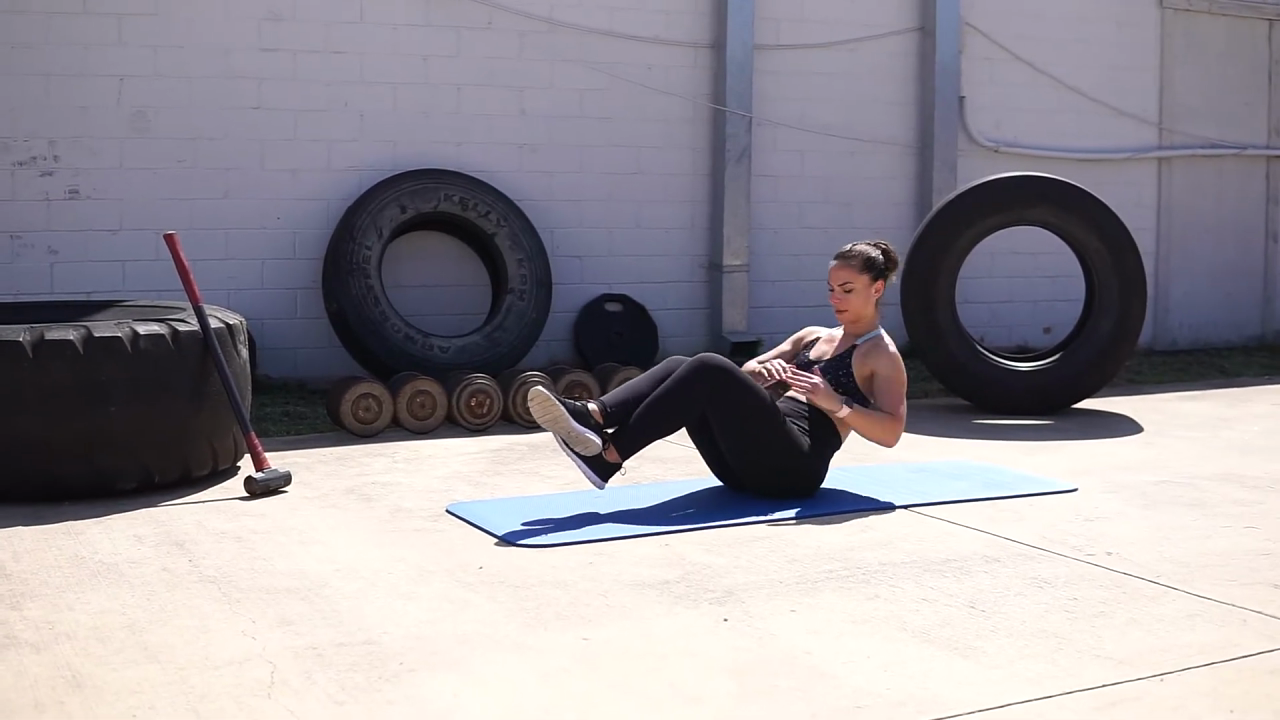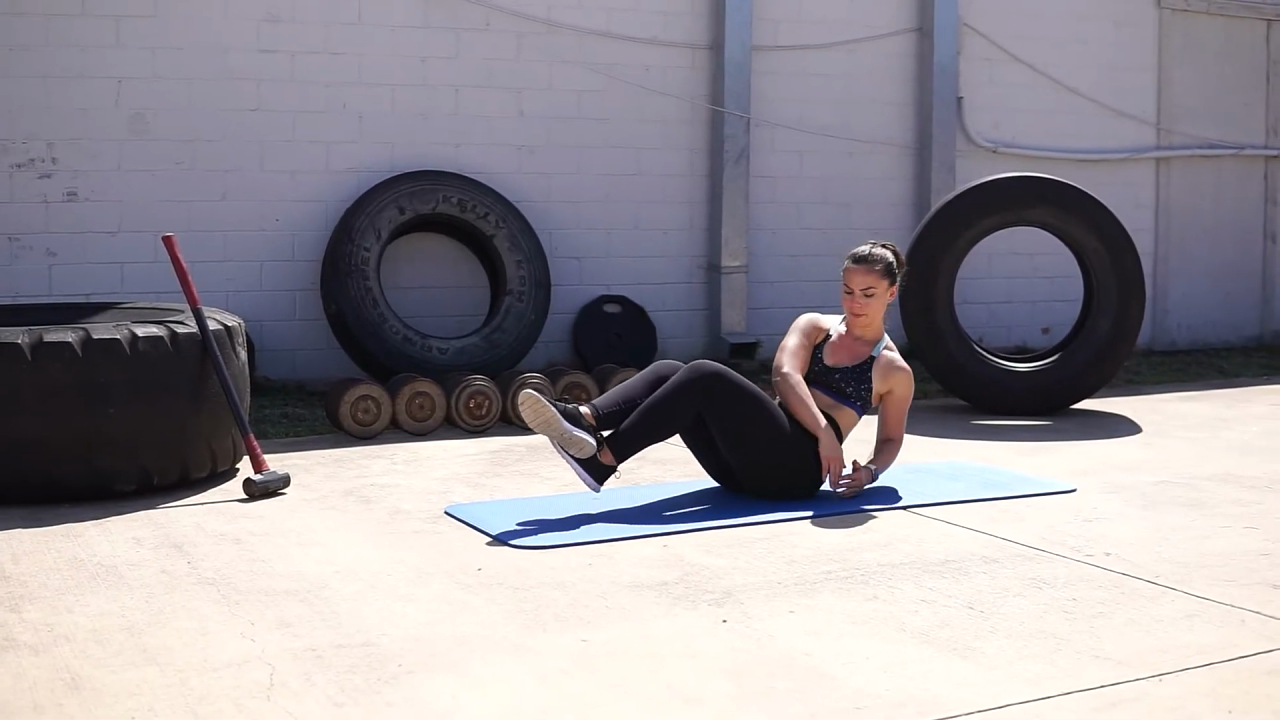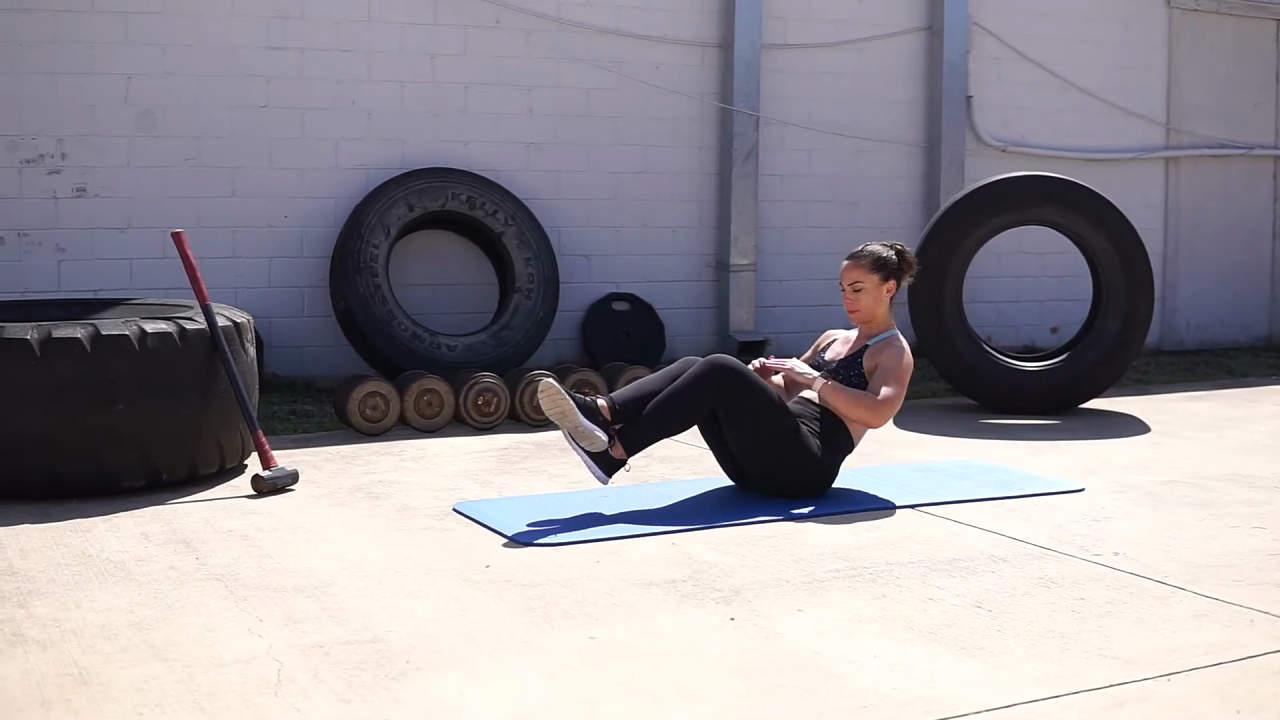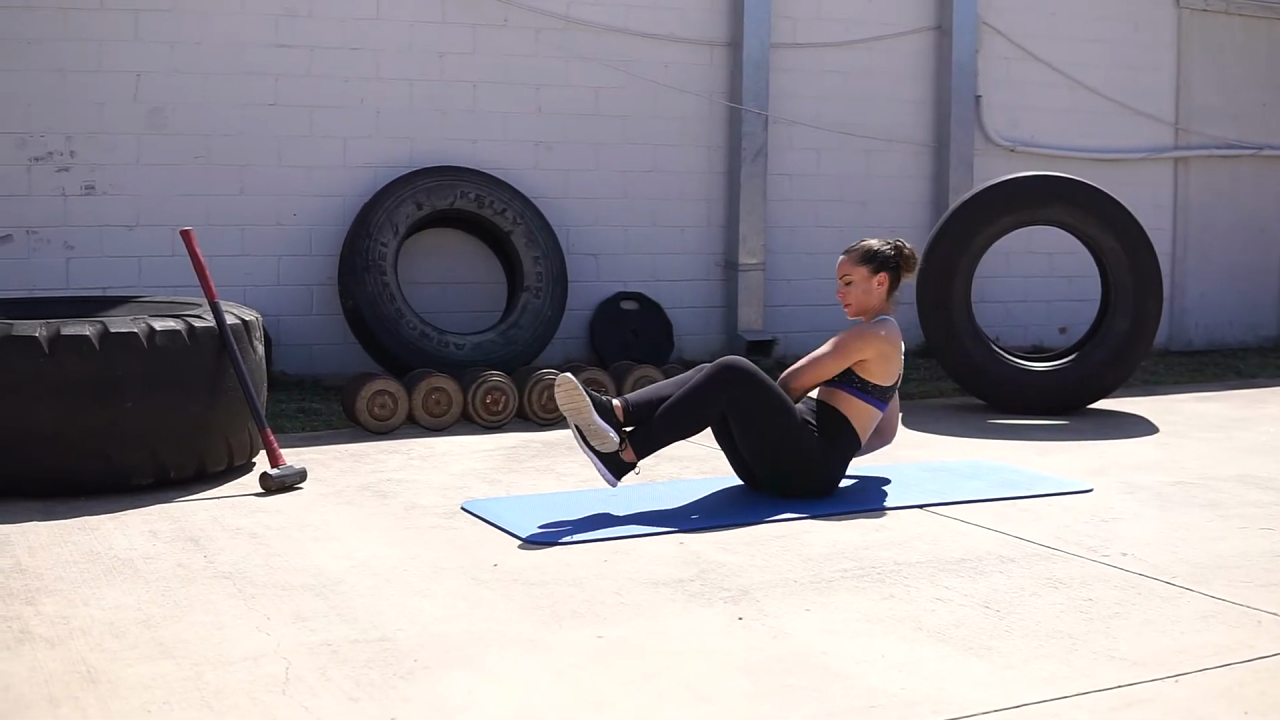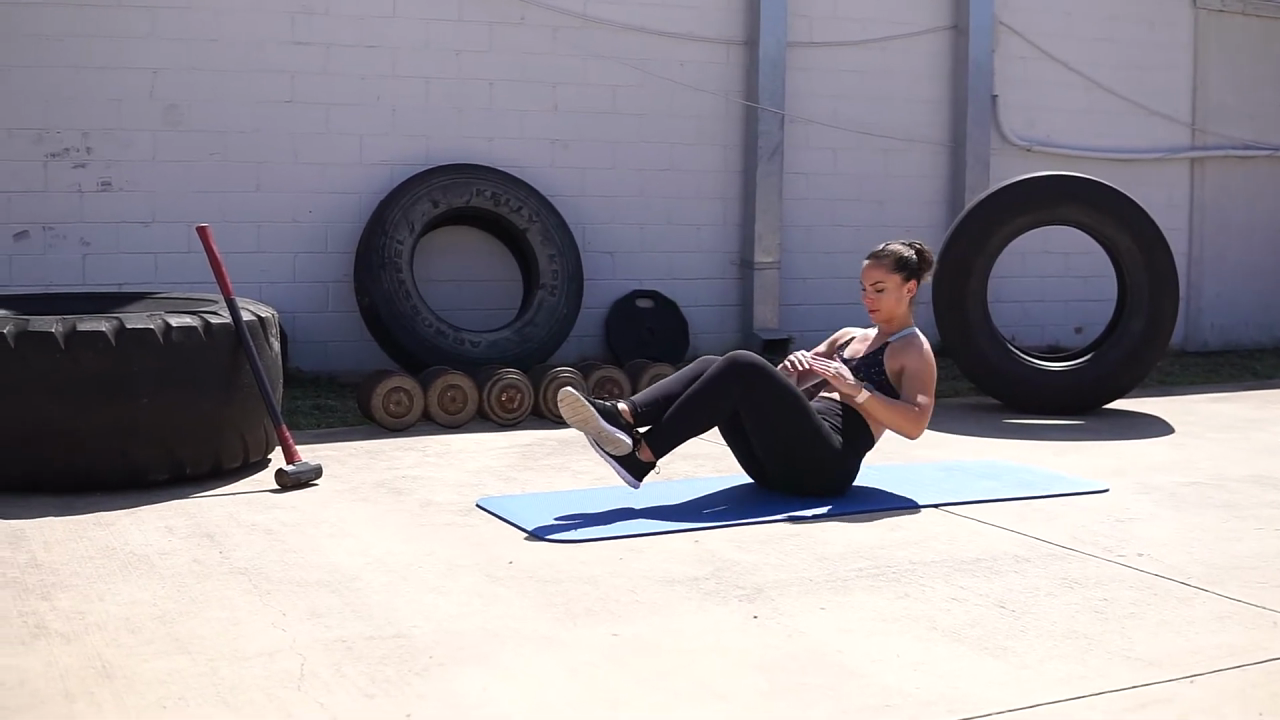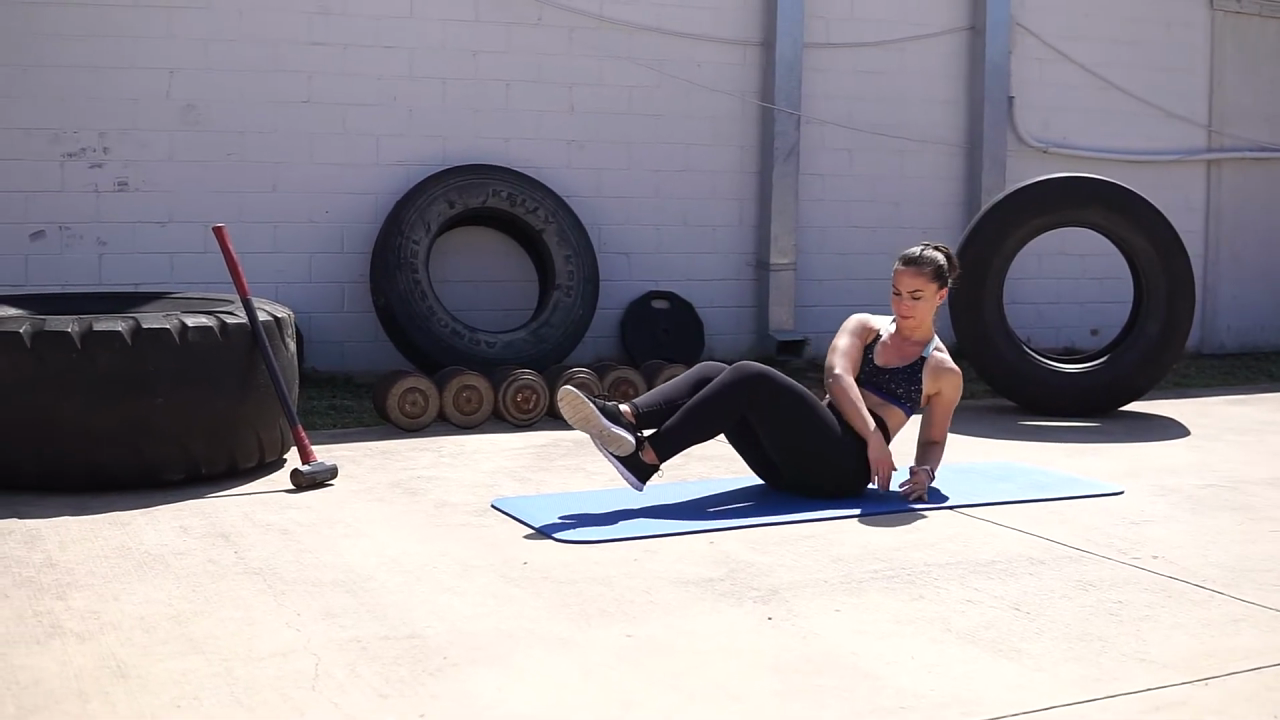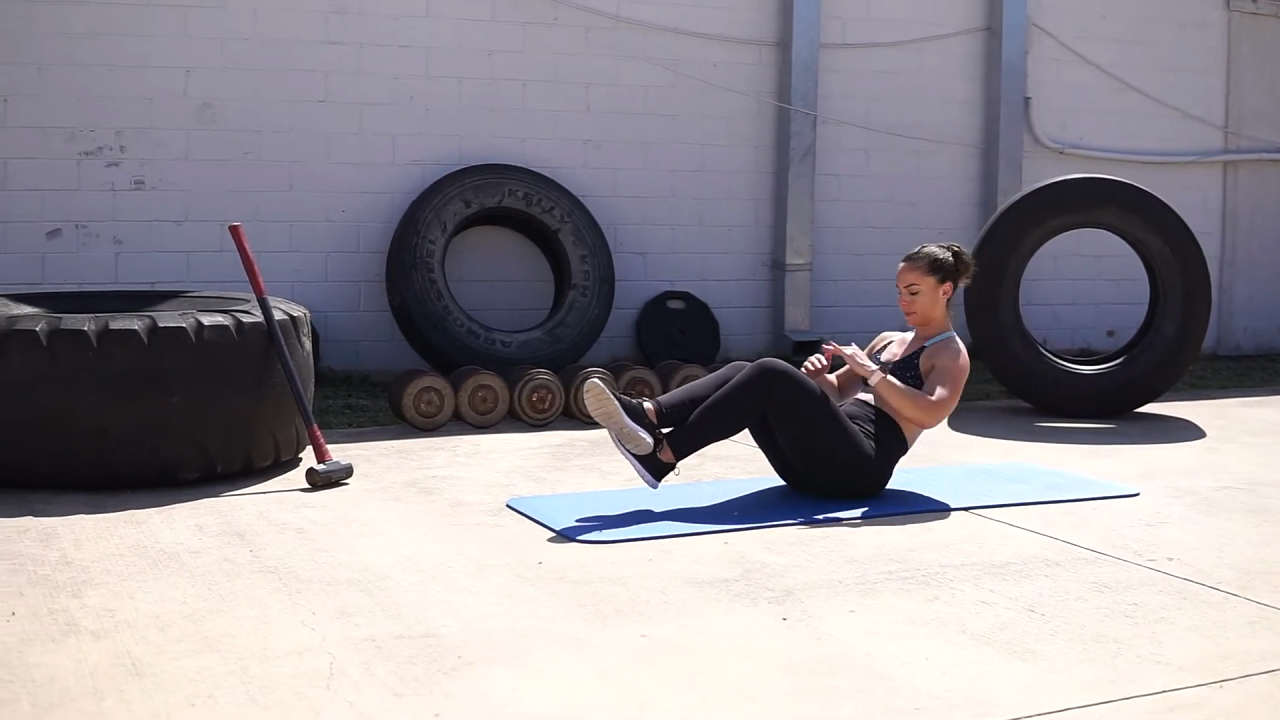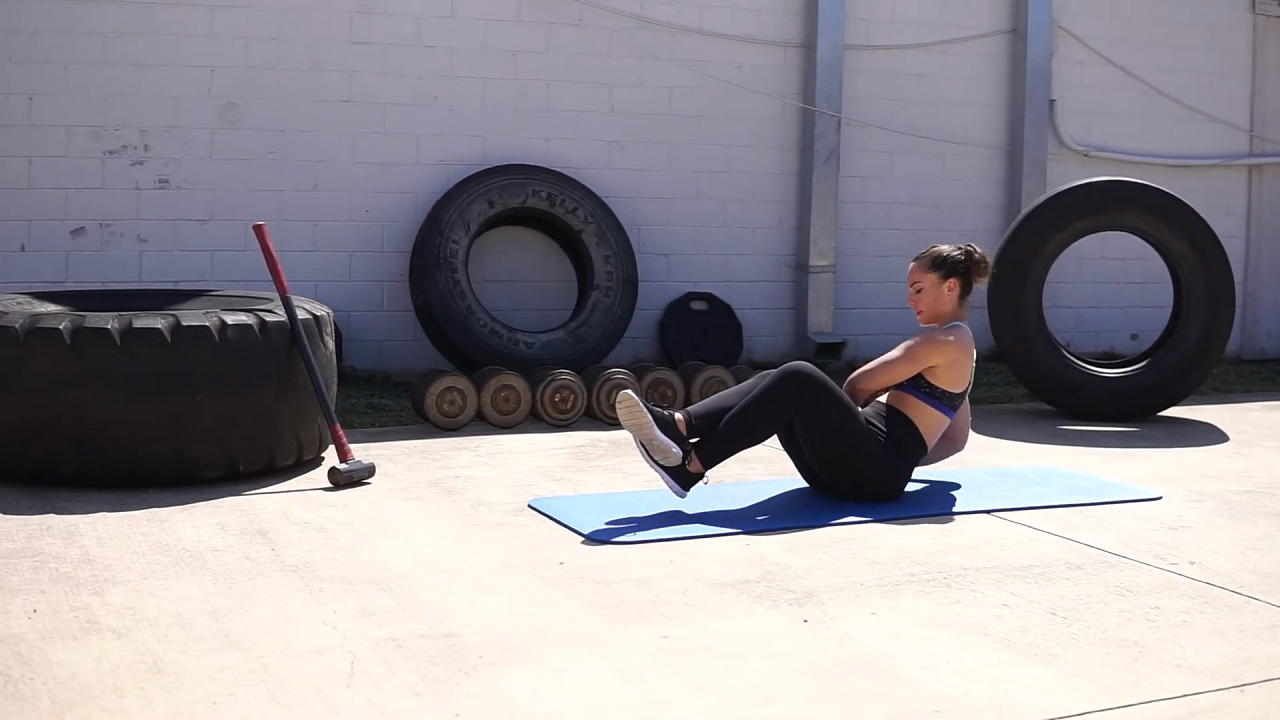
dt=0.3s
person 1, frame 1
left shoulder: (882, 355)
right shoulder: (815, 337)
left elbow: (891, 430)
right elbow: (747, 373)
left wrist: (835, 404)
right wrist: (763, 371)
left hip: (793, 464)
right hip: (749, 462)
left knee: (708, 368)
right knee: (678, 367)
left ankle: (609, 455)
right ankle: (589, 416)
person 1, frame 2
left shoulder: (895, 370)
right shoulder: (814, 327)
left elbow: (891, 440)
right elbow: (784, 376)
left wrist: (870, 472)
right wrist: (823, 432)
left hip: (794, 465)
right hip: (745, 463)
left knee: (704, 376)
right knee: (668, 372)
left ankle: (605, 458)
right ankle: (582, 419)
person 1, frame 3
left shoulder: (894, 352)
right shoulder: (836, 339)
left elbow: (878, 413)
right elbow: (790, 388)
left wrist: (813, 380)
right wrist: (774, 376)
left hip: (803, 466)
right hip: (762, 463)
left knee: (721, 371)
right knee: (691, 368)
left ankle: (614, 451)
right ankle: (599, 411)
person 1, frame 4
left shoulder: (874, 335)
right shoulder: (878, 338)
left elbow: (796, 381)
right elbow: (885, 433)
left wrist: (756, 394)
left hip: (810, 467)
right hip: (776, 462)
left knee: (732, 372)
right knee: (709, 376)
left ankle: (624, 453)
right ankle: (612, 412)
person 1, frame 5
left shoulder: (915, 353)
right shoulder: (851, 337)
left elbow: (914, 423)
right elbow: (796, 365)
left wrist: (858, 391)
right wrist: (796, 371)
left hip: (825, 463)
right hip: (781, 462)
left knee: (741, 365)
right knee: (709, 367)
left ankle: (642, 454)
right ankle: (619, 415)
person 1, frame 6
left shoulder: (944, 371)
right shoulder: (865, 327)
left elbow: (933, 442)
right elbow: (837, 377)
left wrist: (925, 471)
right wrist: (875, 439)
left hip: (842, 465)
right hip: (794, 463)
left knee: (748, 377)
right knee: (712, 373)
left ankle: (646, 456)
right ankle: (622, 416)
person 1, frame 7
left shoulder: (951, 355)
right shoulder: (893, 341)
left elbow: (929, 414)
right elbow: (836, 389)
left wrist: (873, 372)
right wrist: (819, 373)
left hip: (858, 468)
right hip: (816, 465)
left knee: (771, 374)
right knee: (741, 372)
left ankle: (663, 454)
right ankle: (645, 415)
person 1, frame 8
left shoulder: (947, 342)
right shoulder: (949, 347)
left elbow: (863, 383)
right elbow: (955, 440)
left wrist: (829, 396)
left hip: (875, 471)
right hip: (848, 465)
left knee: (797, 377)
right knee: (772, 382)
left ankle: (690, 465)
right ankle: (675, 425)
